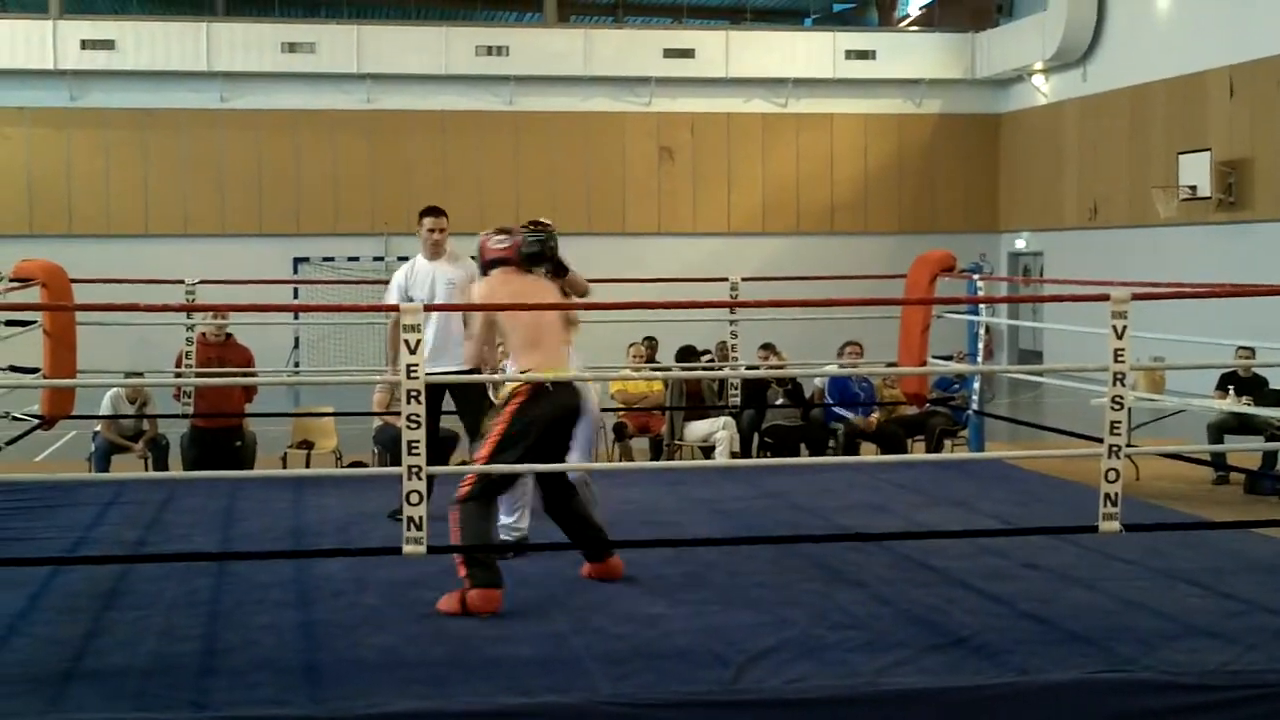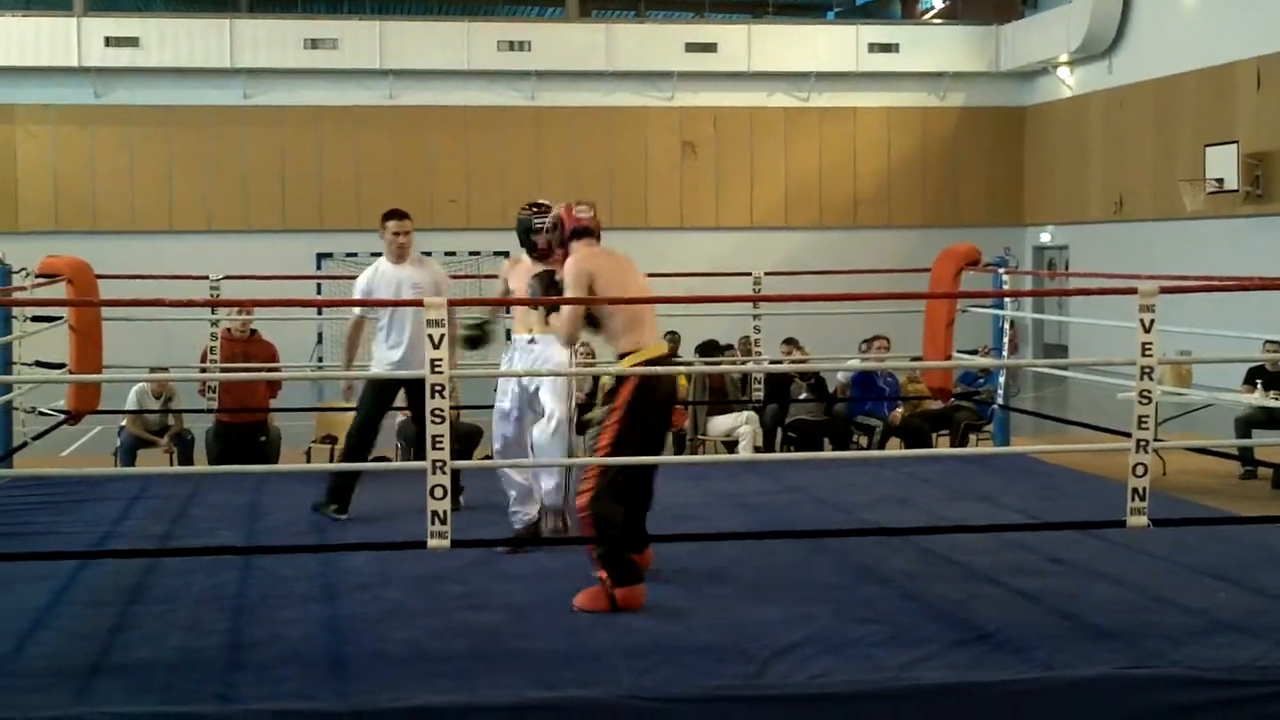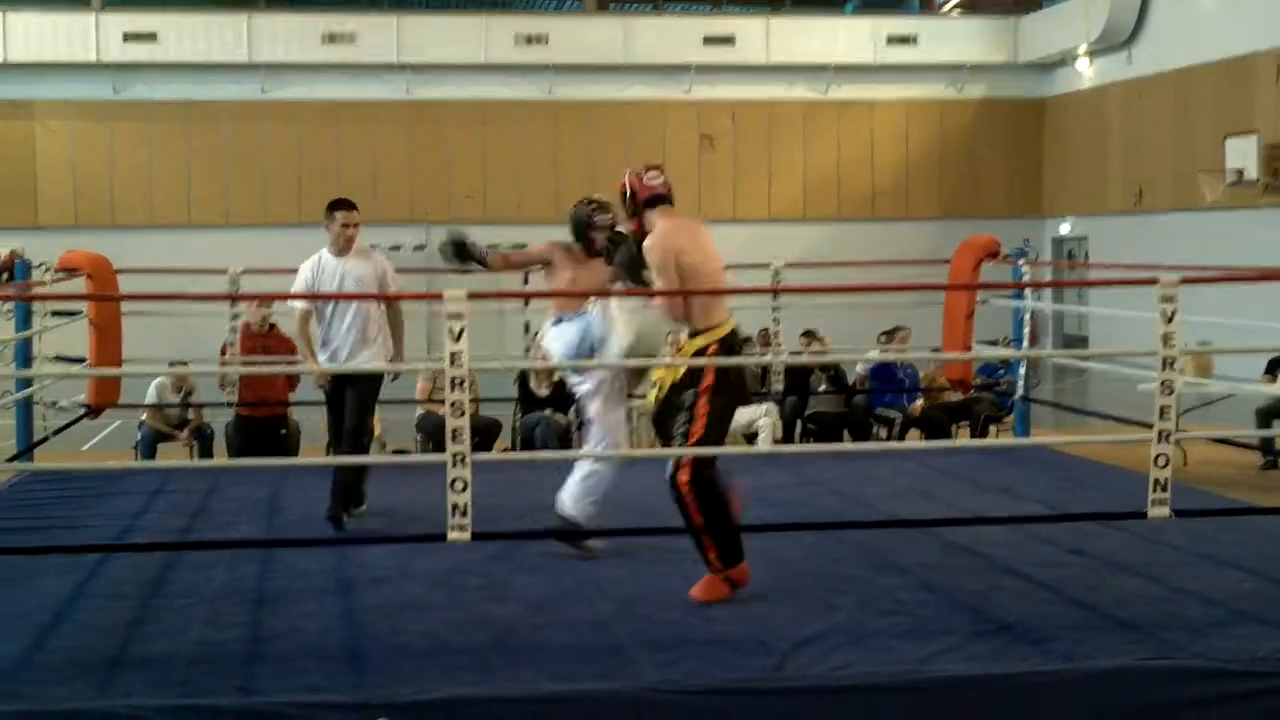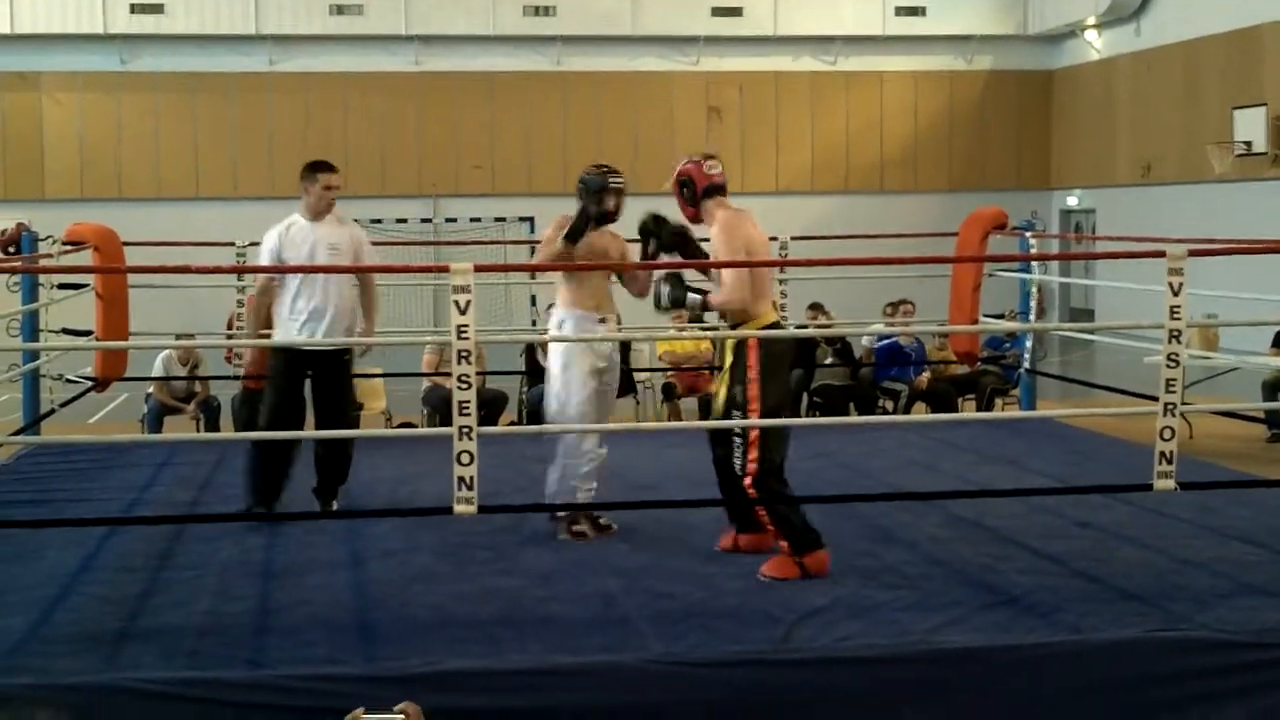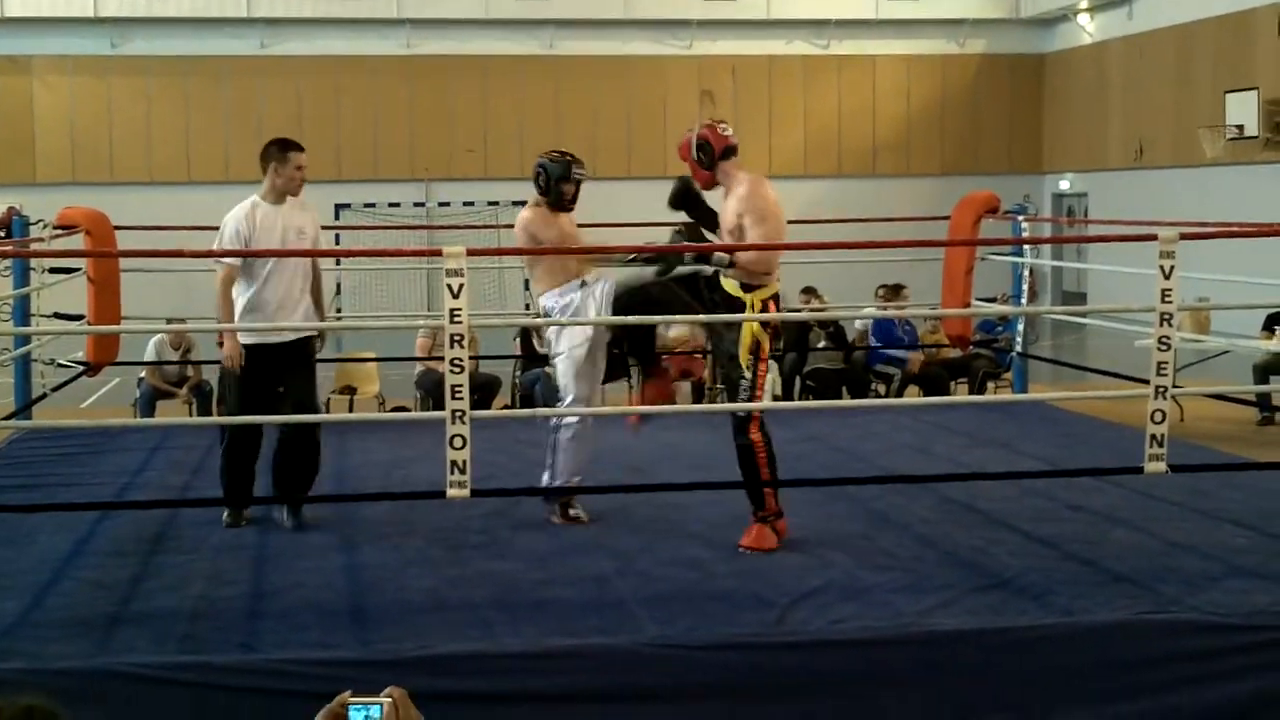
dt=0.5s
person 1, frame 1
left shoulder: (482, 290)
right shoulder: (545, 286)
left elbow: (477, 360)
left hip: (533, 396)
right hip: (567, 394)
left knee: (473, 494)
right knee: (555, 483)
left ankle: (481, 589)
right ankle: (603, 559)
person 1, frame 2
left shoulder: (577, 264)
right shoulder: (616, 260)
left elbow: (567, 333)
right wrist: (590, 315)
left hip: (637, 377)
right hip: (661, 368)
left knee: (597, 488)
right knee: (637, 473)
left ankle: (620, 586)
right ankle: (635, 552)
person 1, frame 3
left shoulder: (657, 241)
right shoulder: (692, 226)
left elbow: (675, 311)
left hip: (710, 357)
right hip: (718, 345)
left knee: (687, 470)
right knee: (665, 418)
left ankle: (728, 567)
right ankle: (719, 508)
person 1, frame 4
left shoulder: (722, 229)
right shoulder: (735, 220)
left elbow: (736, 300)
left wrist: (686, 296)
right wrist: (685, 247)
left hip: (756, 350)
right hip: (749, 344)
left knee: (754, 463)
right knee: (724, 442)
left ankle: (806, 553)
right ankle: (750, 529)
person 1, frame 5
left shoulder: (751, 190)
right shoulder: (737, 188)
left elbow: (762, 257)
left wrist: (707, 253)
right wrist: (702, 215)
left hip: (750, 309)
right hip: (718, 290)
left knee: (746, 420)
right knee: (629, 302)
left ankle: (769, 518)
right ankle: (655, 381)
person 2, frame 1
left shoulder: (560, 279)
left elbow: (581, 290)
left wrist: (555, 264)
left knee: (585, 405)
left ankle: (576, 475)
right ankle: (513, 533)
person 2, frame 2
right shoulder: (512, 266)
right elbow: (500, 300)
left wrist: (560, 293)
right wrist: (481, 325)
left hip: (551, 351)
right hip: (517, 353)
left knee: (553, 428)
right knee: (508, 444)
left ankle: (555, 505)
right ankle: (527, 521)
person 2, frame 3
left shoulder: (611, 264)
right shoulder: (556, 252)
left elbow: (640, 281)
right elbow: (503, 261)
left wrist: (629, 261)
right wrist: (475, 254)
left hip: (599, 349)
right hip: (567, 337)
left knee: (608, 444)
right knee: (613, 322)
left ankle: (572, 517)
person 2, frame 4
left shoulder: (617, 243)
right shoulder: (566, 226)
left elbow: (639, 290)
right elbow: (539, 261)
right wrist: (574, 230)
left hip: (605, 331)
right hip: (572, 328)
left knee: (598, 427)
right knee: (574, 422)
left ankle: (582, 503)
right ankle: (564, 508)
person 2, frame 5
left shoulder: (565, 216)
right shoulder: (532, 218)
right elbow: (571, 251)
left hip: (592, 293)
right hip: (564, 308)
right knee: (576, 405)
right ankle: (561, 490)
person 3, frame 1
left shoulder: (465, 266)
right shoulder: (406, 273)
right elbow: (396, 322)
right wrist: (393, 368)
left hip: (464, 364)
right hip: (424, 367)
left knee: (480, 427)
right knee: (423, 435)
person 3, frame 2
left shoulder: (431, 270)
right shoulder: (370, 277)
left elbow: (448, 314)
right elbow: (357, 324)
left wrist: (451, 353)
right wrist: (345, 370)
left hip: (423, 367)
right hip: (383, 367)
right knee: (362, 429)
left ankle: (451, 490)
right ankle: (336, 499)
person 3, frame 3
left shoulder: (375, 262)
right shoulder: (311, 268)
left elbow: (393, 307)
right elbow: (302, 321)
left wrist: (397, 351)
right wrist: (313, 363)
left hip: (368, 362)
right hip: (331, 365)
left knee: (354, 434)
right knee: (339, 437)
left ankle: (341, 504)
right ankle: (353, 498)
person 3, frame 4
left shoulder: (350, 233)
right shoulder: (280, 235)
left elbow: (366, 282)
right elbow: (262, 291)
left wrist: (368, 323)
right wrist: (252, 341)
left hip: (336, 344)
right hip: (288, 343)
left knee: (336, 424)
right knee: (274, 420)
left ankle: (328, 491)
right ankle: (264, 494)
person 3, frame 5
left shoulder: (306, 215)
right shoulder: (242, 218)
right elbow: (226, 282)
left wrist: (321, 318)
right wrist: (229, 337)
left hip: (297, 337)
right hip: (251, 339)
left knee: (303, 419)
right knee: (242, 424)
left ankle: (289, 498)
right ankle: (237, 502)
